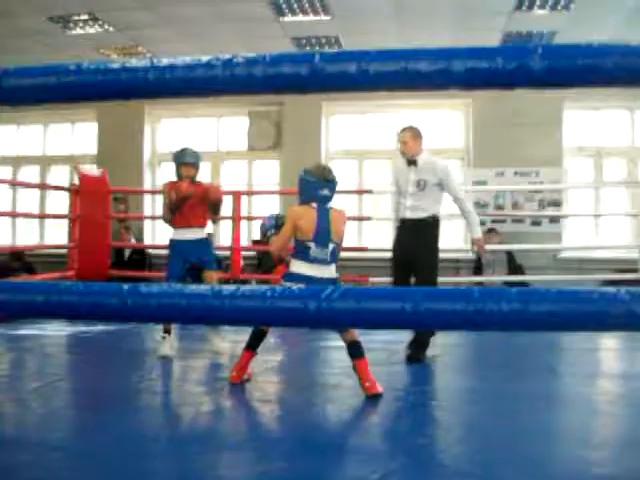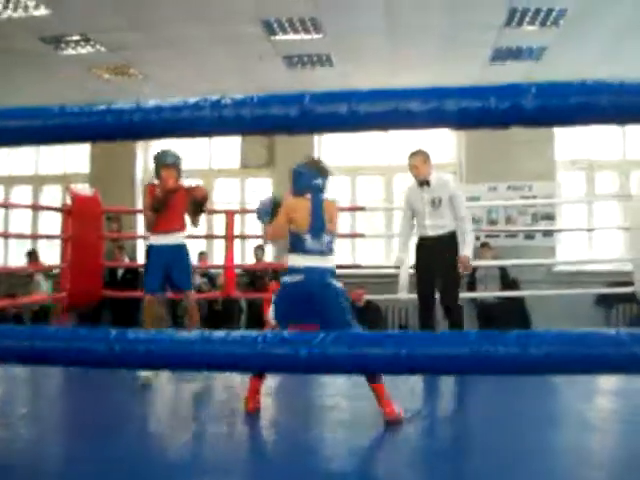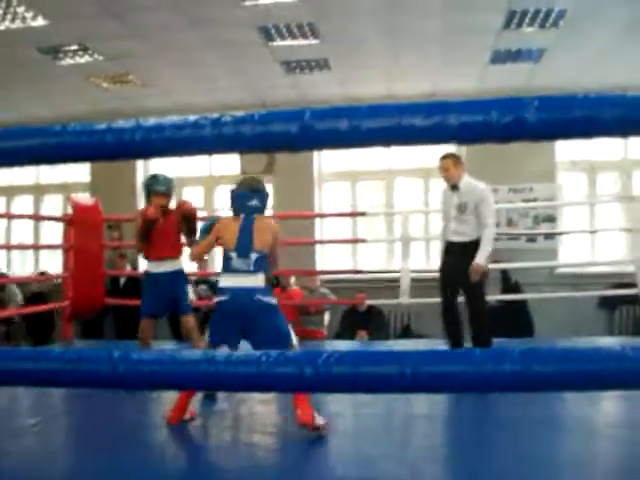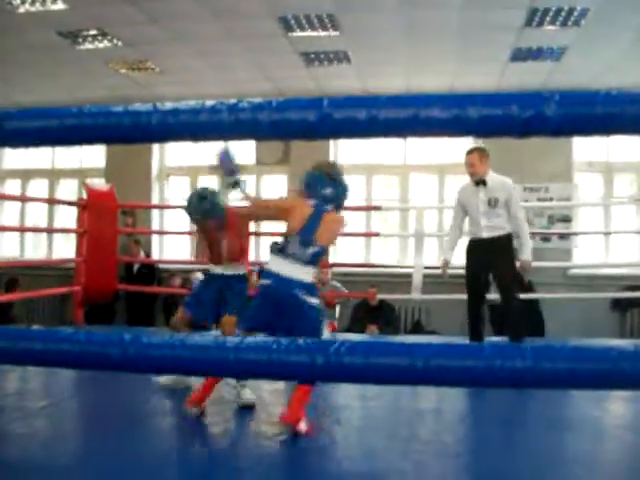
dt=0.5s
person 1, frame 1
left shoulder: (296, 213)
right shoulder: (340, 216)
left elbow: (276, 249)
left wrist: (272, 232)
left hip: (298, 282)
right hip: (327, 284)
right knee: (347, 329)
left ankle: (238, 370)
right ankle: (368, 382)
person 1, frame 2
left shoulder: (291, 204)
right shoulder: (333, 207)
left elbow: (271, 237)
left wrist: (267, 218)
left hip: (296, 279)
right hip: (326, 281)
left ankle: (252, 398)
right ankle: (386, 405)
person 1, frame 3
left shoulder: (223, 224)
right shoulder: (270, 227)
left elbow: (196, 254)
left wrist: (208, 237)
left hip: (227, 298)
right hip: (258, 298)
right knee: (291, 352)
left ankle: (178, 411)
right ankle: (305, 411)
person 1, frame 4
left shoulder: (295, 204)
right shoulder: (336, 221)
left elbow: (254, 207)
left hip: (272, 282)
right hip: (301, 290)
right ankle: (295, 415)
person 2, frame 1
left shoulder: (204, 189)
right shoulder: (169, 187)
left elbow: (214, 218)
right elbow: (167, 218)
left wrist: (216, 202)
right wrist: (176, 201)
left hip: (200, 241)
right hip: (179, 243)
left knee: (213, 284)
right ankle: (166, 337)
person 2, frame 2
left shoulder: (184, 191)
right shoulder: (150, 190)
left elbow: (195, 221)
right elbow: (149, 224)
left wrist: (200, 203)
right wrist: (161, 196)
left hip: (178, 247)
right hip: (156, 248)
left knee: (190, 298)
right knee: (150, 299)
person 2, frame 3
left shoulder: (177, 215)
right shoulder: (143, 216)
left elbow: (191, 241)
right elbow: (139, 247)
left wrist: (190, 220)
right wrist: (147, 226)
left hip: (175, 274)
right hip: (153, 275)
left knee: (188, 321)
right knee: (146, 322)
person 2, frame 4
left shoulder: (238, 217)
right shoulder: (203, 226)
right elbow: (205, 256)
left hip: (235, 278)
right hip: (212, 276)
left knee: (228, 327)
right knee: (179, 322)
left ankle: (241, 384)
person 3, frame 1
left shoulder: (438, 167)
right shoulder: (398, 168)
left elbow: (460, 198)
left wrist: (475, 231)
right wrist: (397, 231)
left hip: (425, 228)
right hip: (404, 228)
left knee: (425, 286)
right knee: (400, 284)
left ankle: (420, 344)
right ankle: (424, 330)
person 3, frame 2
left shoulder: (448, 184)
right shoulder: (411, 192)
left elbow: (463, 218)
right elbow: (406, 225)
left wrist: (465, 251)
right wrist: (400, 255)
left hip: (446, 244)
right hip: (424, 246)
left knee: (449, 298)
right knee: (425, 301)
person 3, frame 3
left shoulder: (479, 190)
right shoulder: (446, 193)
left elbow: (488, 227)
left wrist: (480, 260)
right wrist: (444, 254)
left hip: (470, 250)
right hip: (451, 251)
left knee: (476, 304)
right knee: (447, 304)
left ankle: (482, 349)
right ankle: (456, 347)
person 3, frame 4
left shoulder: (506, 185)
right shoulder: (464, 192)
left elbow: (519, 220)
right elbow: (456, 225)
left wrist: (525, 253)
right wrist: (447, 254)
left hip: (501, 246)
right hip: (476, 247)
left knee: (509, 299)
right knee: (474, 301)
left ankle: (517, 343)
right ankle: (475, 345)
